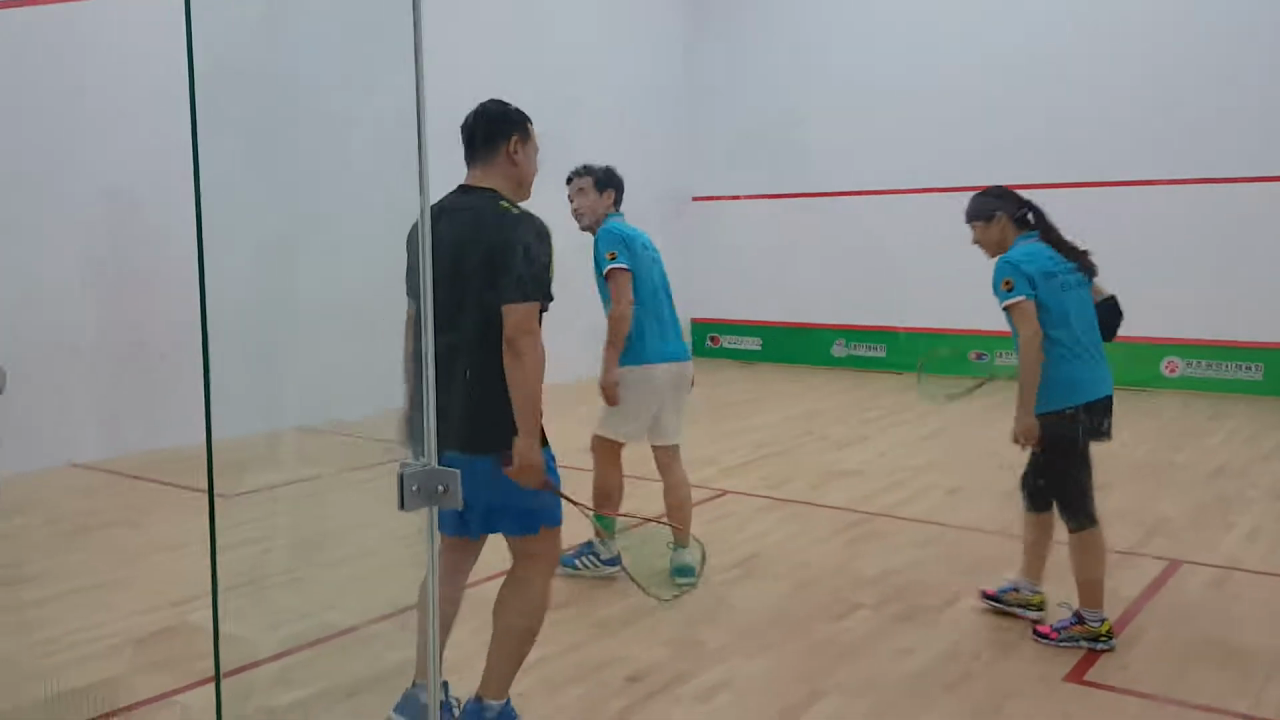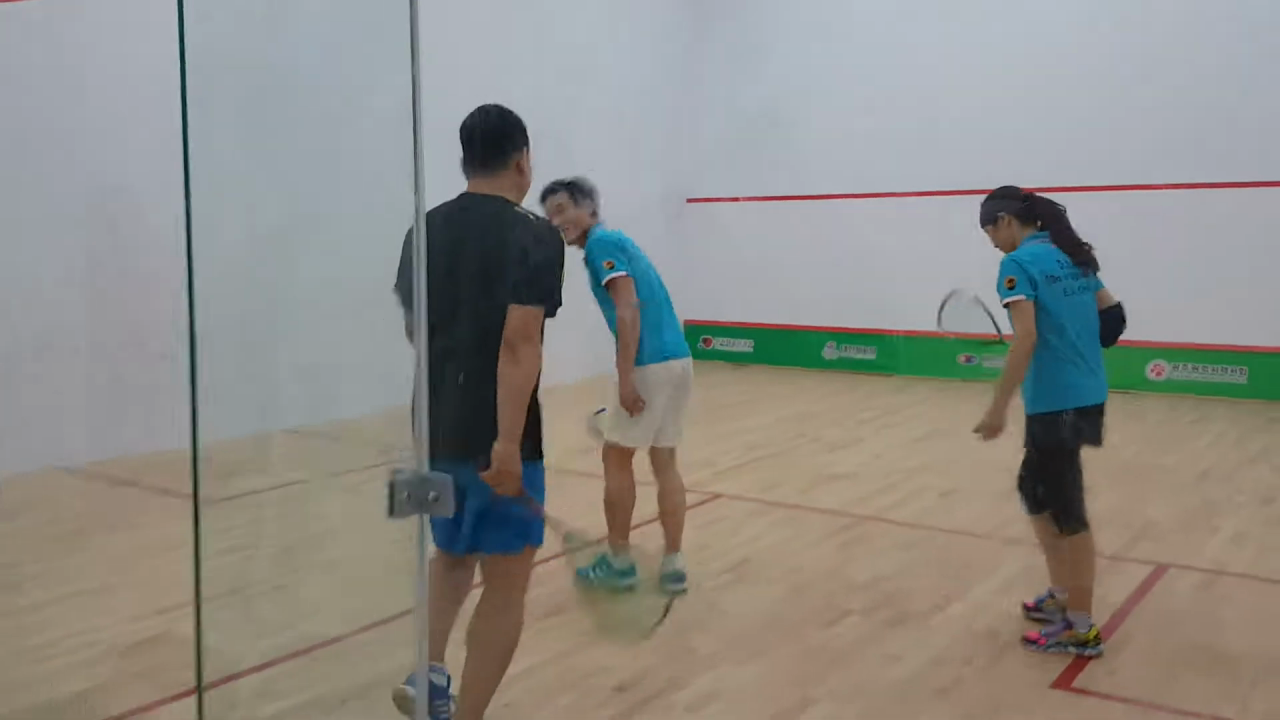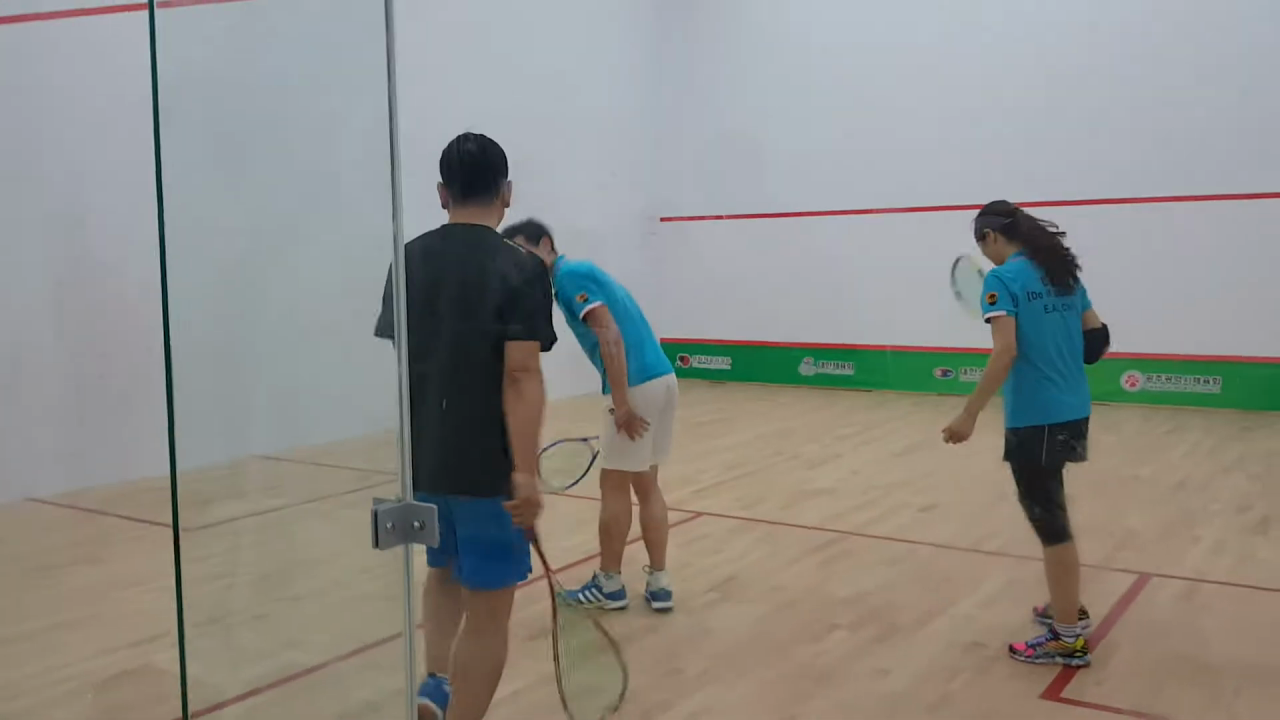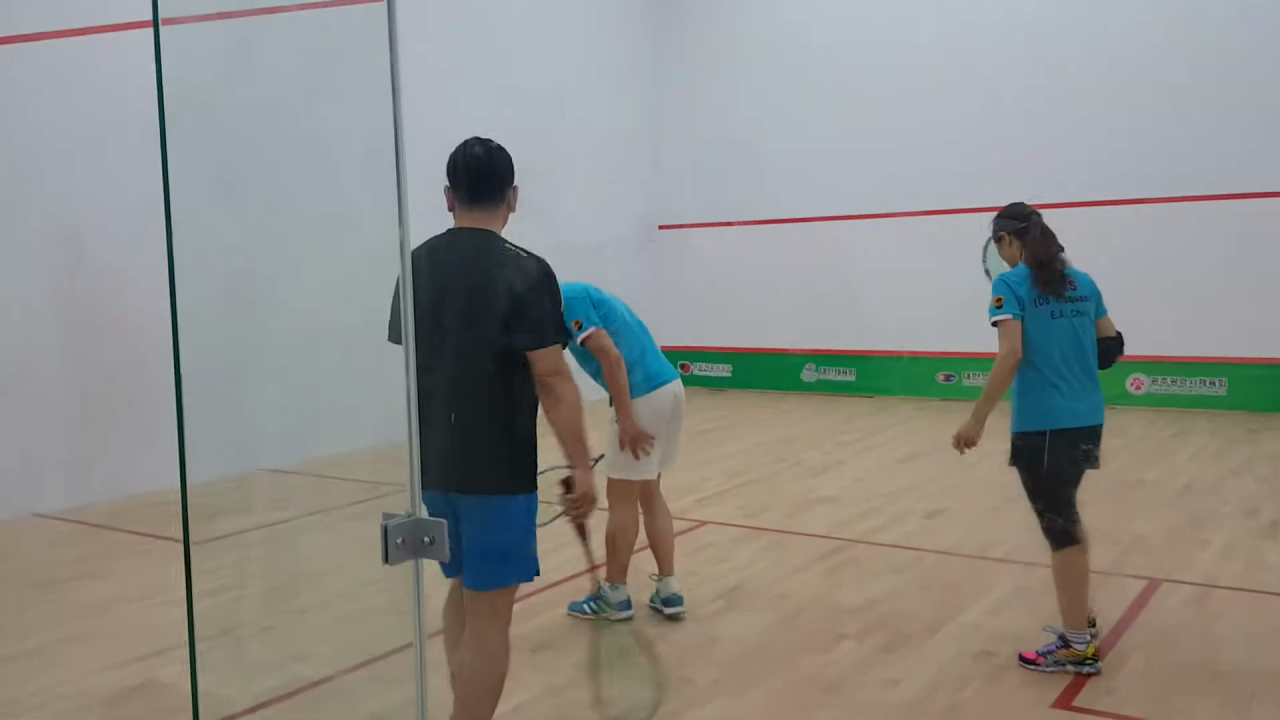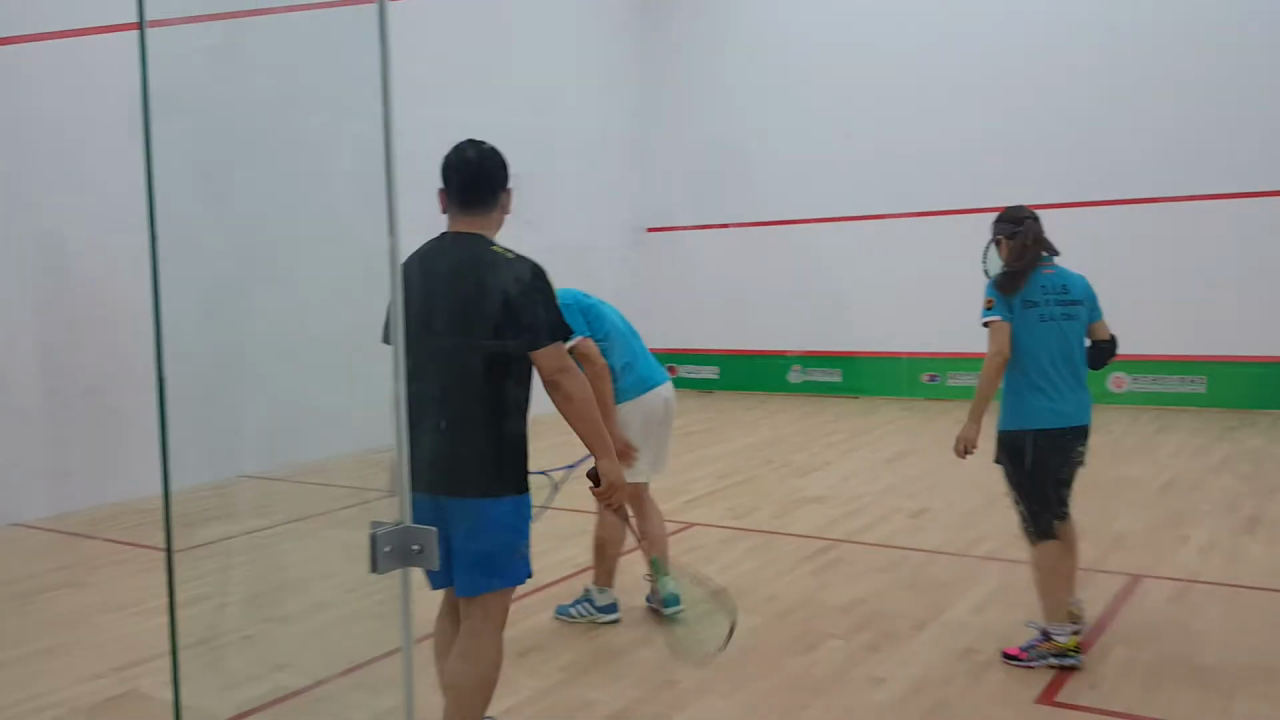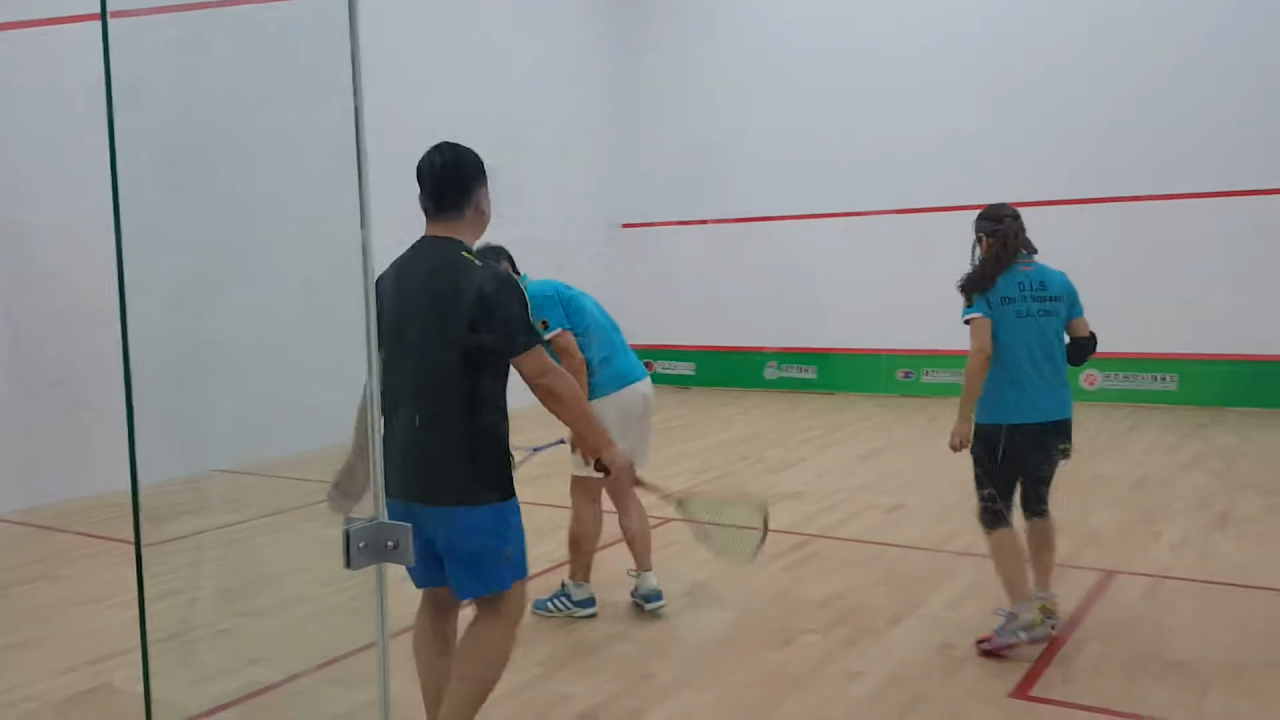
dt=0.1s
person 1, frame 1
left shoulder: (431, 222)
right shoulder: (522, 229)
right elbow: (520, 339)
left wrist: (416, 403)
right wrist: (526, 435)
left hip: (439, 422)
right hip: (497, 430)
left knee: (456, 553)
right knee: (536, 559)
person 1, frame 2
left shoulder: (426, 229)
right shoulder: (532, 235)
right elbow: (520, 343)
right wrist: (509, 440)
left hip: (435, 431)
right hip: (489, 439)
left knee: (453, 554)
right knee: (505, 582)
person 1, frame 3
left shoulder: (408, 261)
right shoulder: (520, 267)
right elbow: (521, 373)
right wrist: (526, 468)
left hip: (424, 460)
right hip: (485, 466)
left knee: (448, 571)
right knee: (489, 608)
person 1, frame 4
left shoulder: (417, 265)
right shoulder: (525, 272)
right elbow: (554, 379)
right wrist: (581, 466)
left hip: (433, 463)
right hip: (496, 469)
left knee: (465, 584)
right knee: (490, 613)
person 1, frame 5
left shoulder: (410, 270)
right shoulder: (515, 277)
right elbow: (562, 376)
right wrist: (606, 458)
left hip: (426, 472)
right hip: (487, 479)
left knee: (458, 601)
right knee: (490, 612)
person 1, frame 6
left shoulder: (392, 279)
right shoulder: (488, 282)
left elbow: (380, 378)
right elbow: (545, 379)
left wrist: (359, 461)
right wrist: (606, 449)
left hip: (404, 475)
right hip: (469, 482)
left knee: (439, 600)
right knee: (501, 607)
person 2, frame 1
left shoulder: (1012, 266)
right shoulder: (1063, 255)
left elbow: (1031, 340)
right elbow: (1106, 310)
left wrist: (1026, 412)
left hip: (1064, 400)
right hip: (1093, 391)
left knee: (1075, 505)
right knee: (1037, 487)
left ankle: (1093, 621)
right ankle: (1027, 591)
person 2, frame 2
left shoulder: (1017, 264)
right shoulder: (1073, 257)
left elbow: (1025, 339)
right elbow: (1111, 317)
left wrist: (998, 406)
left hip: (1055, 403)
right hip: (1087, 396)
left knee: (1066, 510)
right knee: (1034, 486)
left ankle: (1082, 627)
right ankle: (1061, 595)
person 2, frame 3
left shoulder: (1002, 280)
right shoulder: (1067, 276)
left elbow: (1004, 352)
right elbow: (1098, 339)
left wrist: (969, 414)
left hip: (1034, 418)
right hip: (1073, 413)
left knee: (1050, 521)
right knee: (1048, 507)
left ankle: (1069, 637)
right ankle: (1068, 605)
person 2, frame 4
left shoulder: (1010, 285)
right shoulder: (1083, 283)
left elbow: (1010, 356)
right elbow: (1111, 345)
left wrist: (976, 420)
left hip: (1041, 423)
right hip: (1086, 418)
left knee: (1060, 526)
right knee: (1063, 513)
left ankle: (1078, 643)
right ankle: (1081, 614)
person 2, frame 5
left shoulder: (1005, 288)
right shoulder: (1079, 285)
left elbow: (997, 356)
right elbow: (1104, 349)
left wrist: (972, 422)
left hip: (1025, 423)
right hip: (1073, 419)
left knee: (1036, 525)
right knee: (1057, 510)
left ankle: (1061, 637)
right ankle: (1069, 609)
person 2, frame 6
left shoulder: (983, 285)
right shoulder: (1059, 282)
left elbow: (980, 353)
right elbow: (1085, 346)
left wrist: (963, 417)
left hip: (1001, 417)
right hip: (1053, 415)
left knee: (995, 514)
right knee: (1038, 505)
left ankle: (1022, 615)
right ankle: (1043, 603)
person 3, frame 1
left shoulder: (610, 234)
right shoulder: (637, 238)
left elbow: (623, 305)
left wrist: (608, 366)
left hip: (643, 363)
right hip: (677, 359)
left knee: (605, 449)
right knee: (669, 458)
left ankle: (604, 550)
right ankle: (684, 556)
person 3, frame 2
left shoulder: (602, 242)
right shoulder: (617, 242)
left elbow: (629, 310)
left wrist: (625, 376)
left hip: (649, 364)
right hip: (677, 357)
left knee: (618, 459)
right knee: (665, 462)
left ankle: (619, 560)
right ankle: (674, 561)
person 3, frame 3
left shoulder: (570, 276)
right shoulder: (583, 272)
left elbow: (611, 337)
left wrist: (621, 401)
left hip: (639, 385)
right hip: (660, 377)
left knee: (613, 486)
right knee: (646, 484)
left ankle: (609, 585)
right ankle: (658, 583)
person 3, frame 4
left shoulder: (561, 301)
right shoulder: (576, 294)
left elbow: (611, 356)
left wrist: (627, 420)
right wrist: (626, 418)
left hip: (646, 396)
right hip: (666, 386)
left knee: (622, 496)
right knee: (648, 490)
left ankle: (615, 594)
right ankle: (669, 590)
person 3, frame 5
right shoulder: (571, 301)
left elbow: (598, 367)
left wrist: (612, 428)
right wrist: (613, 425)
left hip: (637, 400)
right hip: (657, 390)
right knee: (642, 496)
left ankle: (601, 597)
right ankle: (665, 590)
person 3, frame 6
left shoulder: (533, 297)
right shoulder: (551, 289)
left elbow: (573, 359)
left hip: (610, 392)
right hip: (636, 384)
left knee: (586, 492)
right knee: (623, 489)
left ankle: (579, 591)
right ankle: (647, 584)
